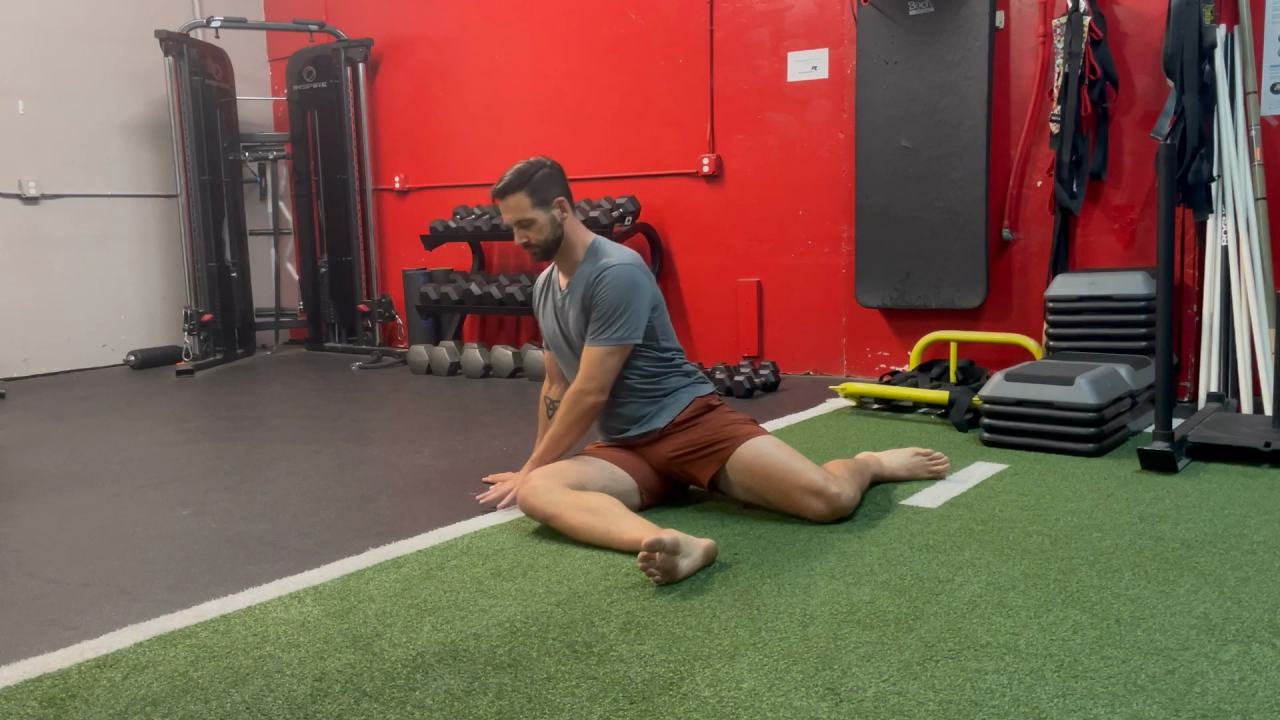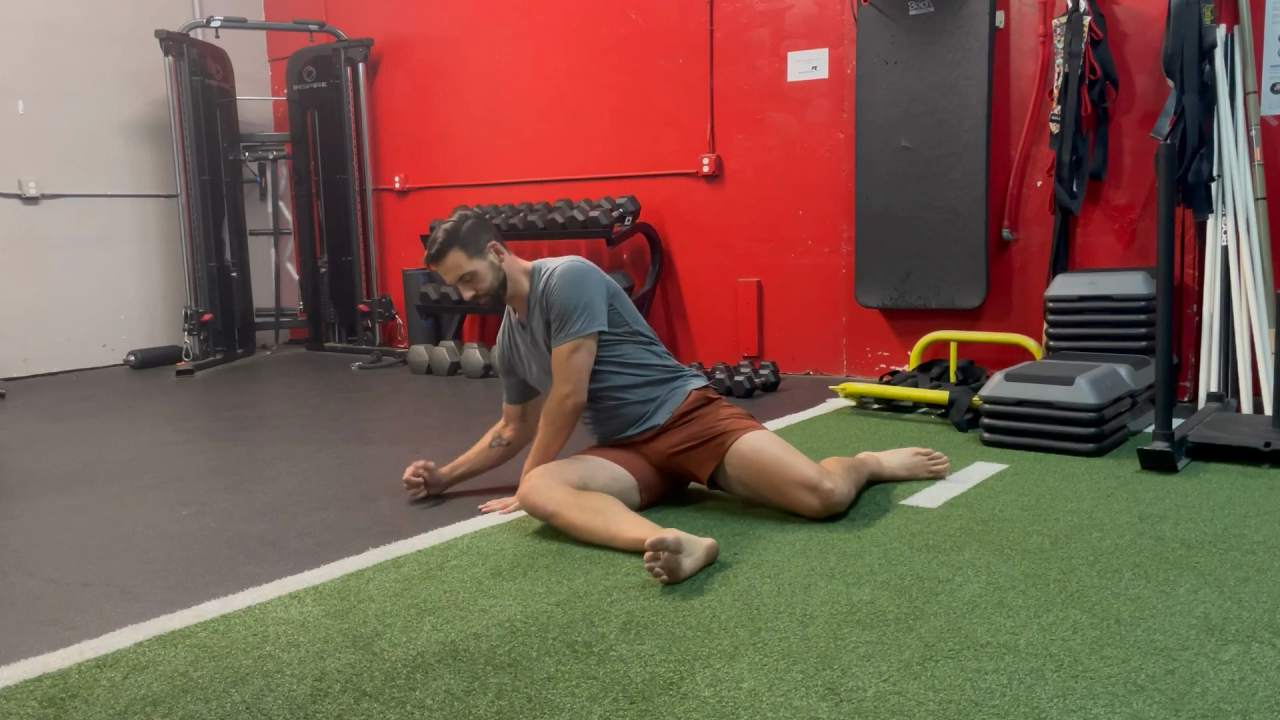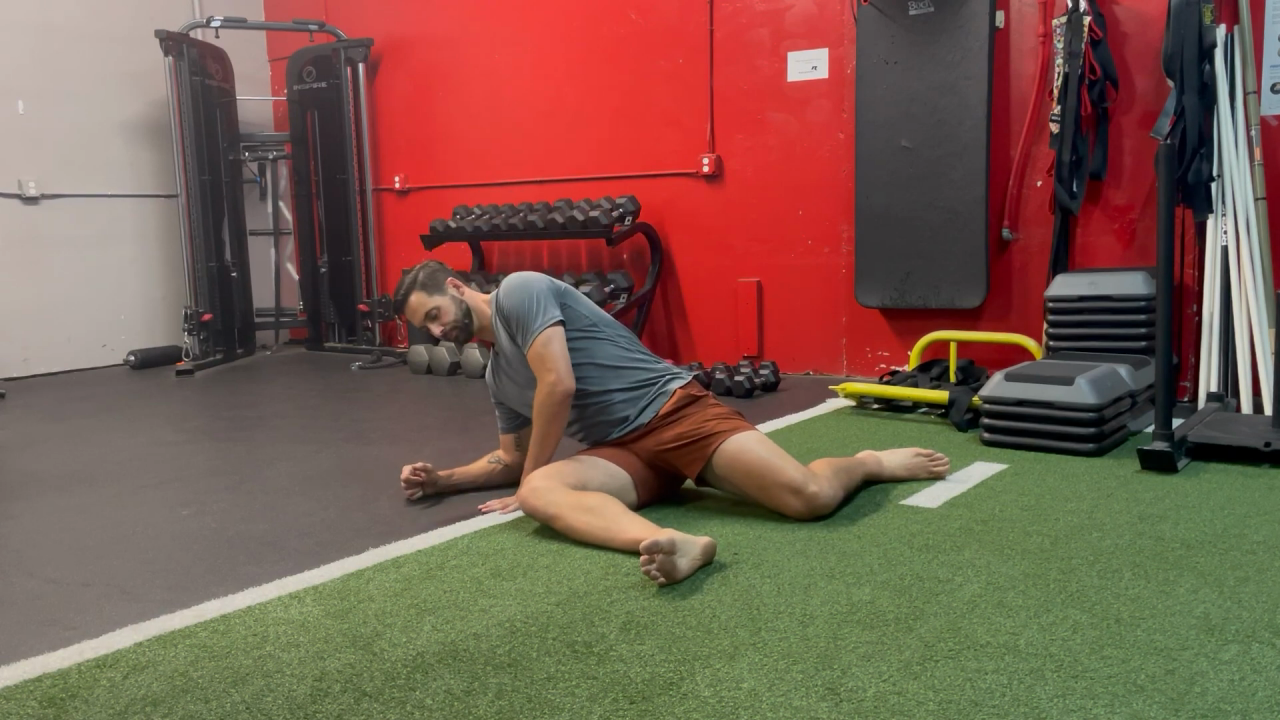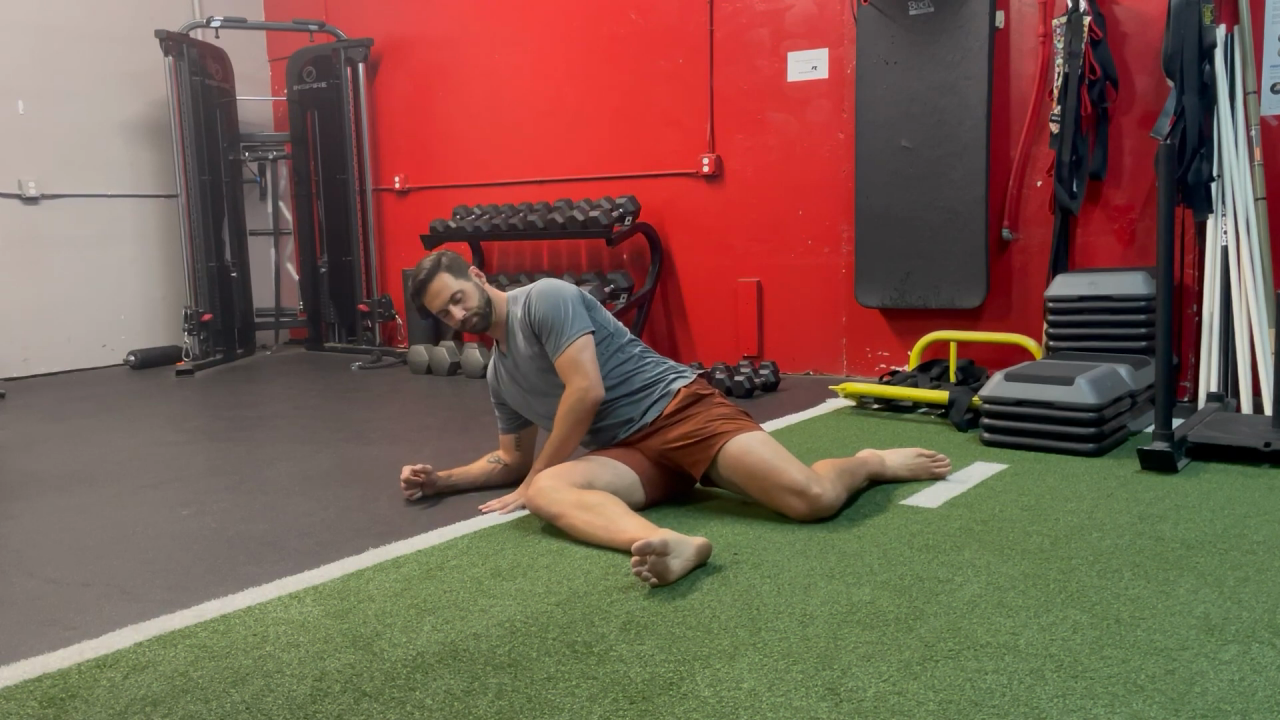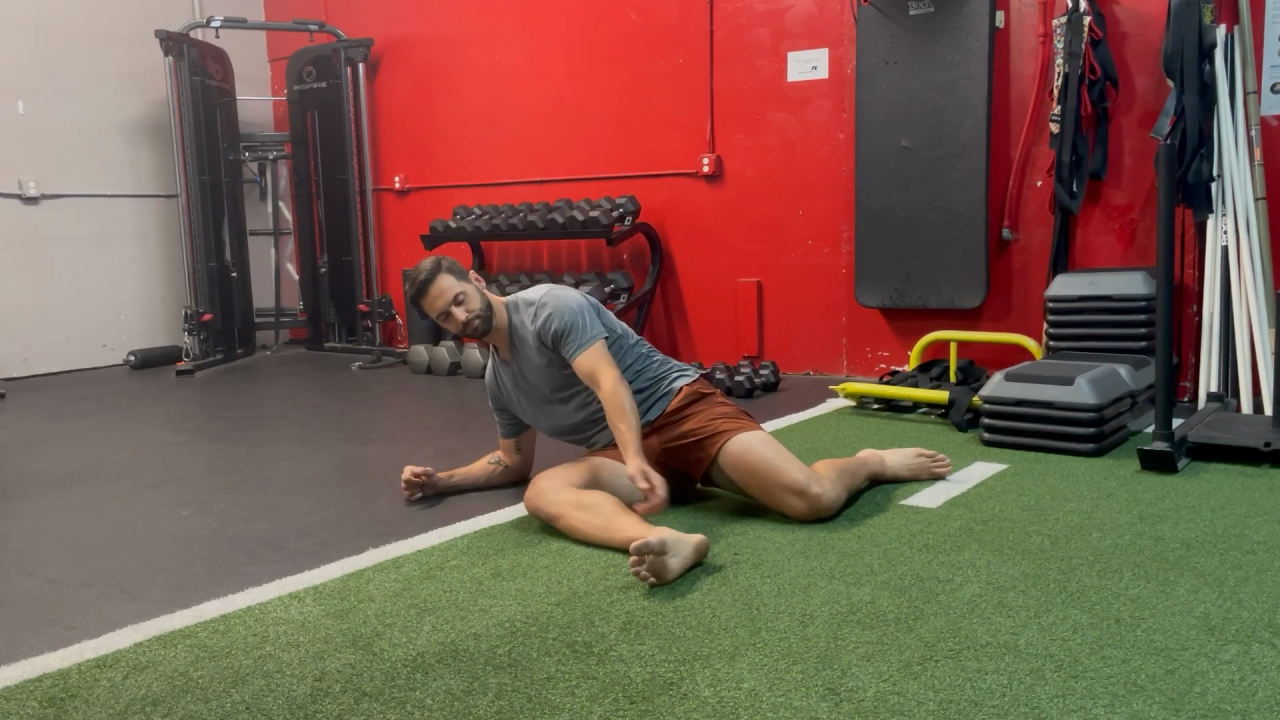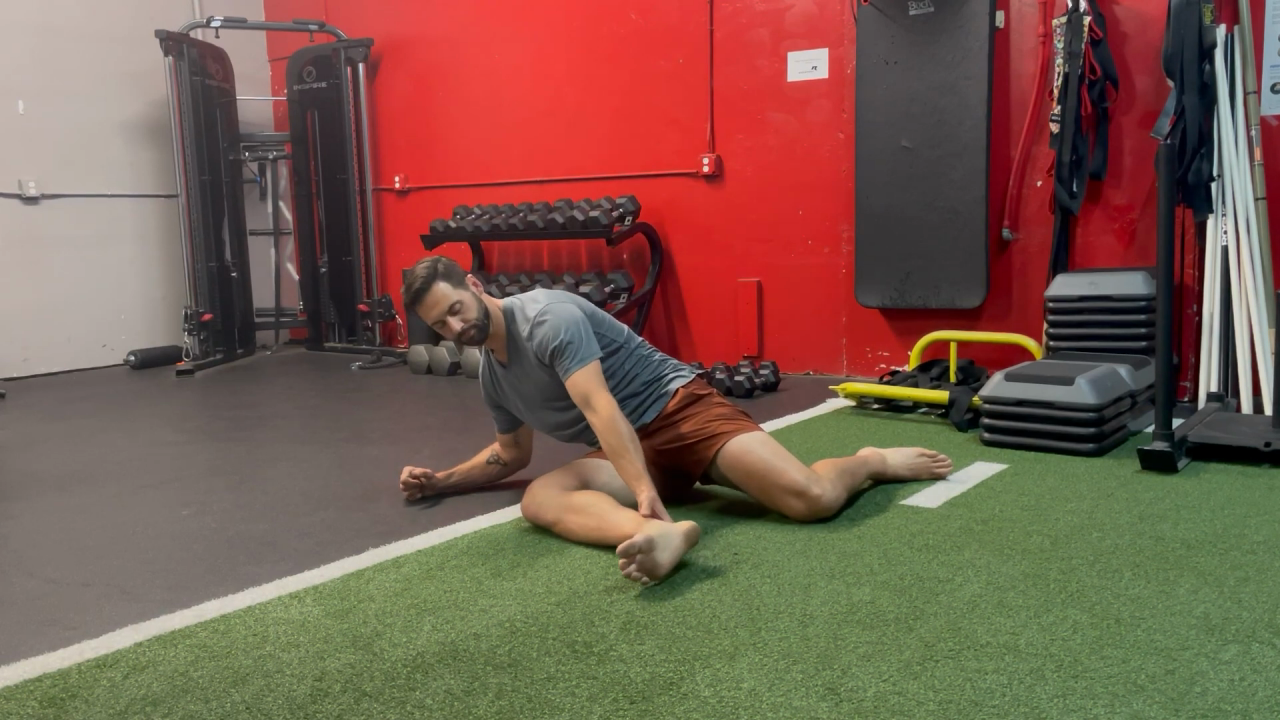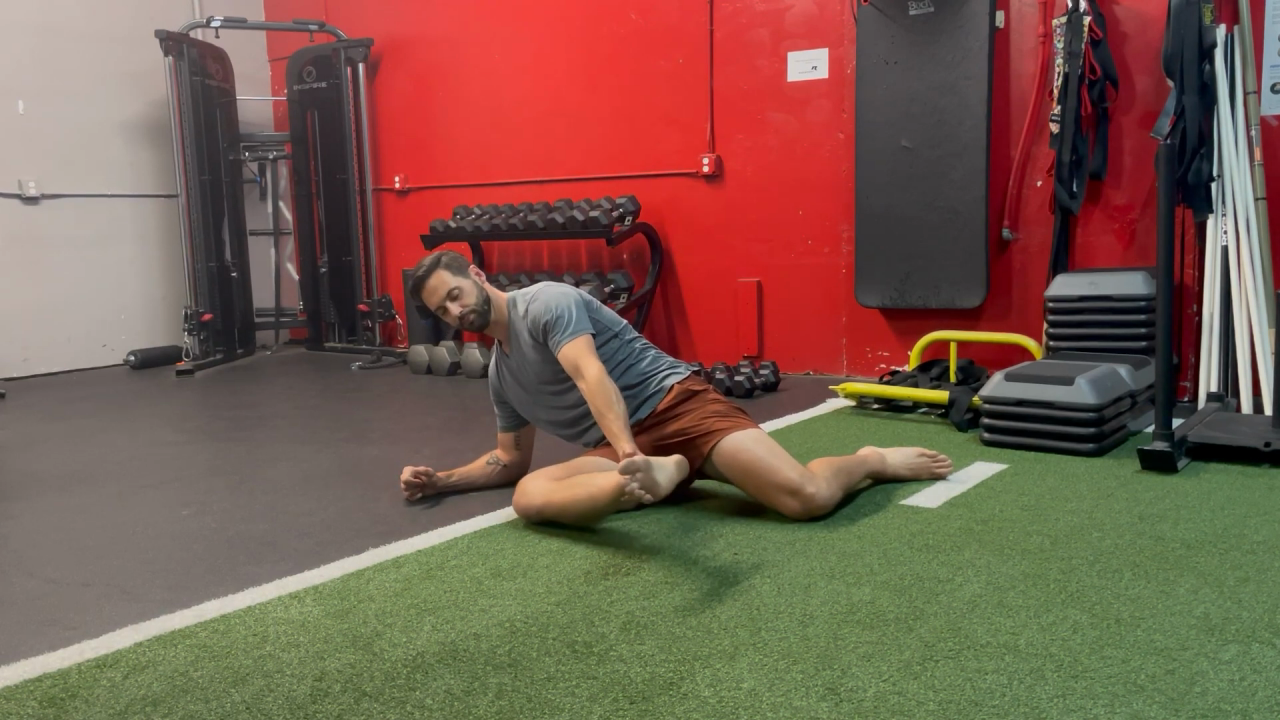
dt=0.7s
person 1, frame 1
left shoulder: (618, 273)
right shoulder: (544, 287)
left elbow: (591, 393)
right elbow: (556, 386)
left wrist: (533, 466)
right wrist: (530, 472)
left hip: (690, 420)
right hip: (629, 449)
left knee: (831, 498)
right knee: (535, 494)
left ankle: (874, 464)
right ankle: (672, 543)
person 1, frame 2
left shoulder: (567, 278)
right shoulder: (510, 337)
left elbow: (568, 398)
right elbow: (513, 430)
left wrist: (526, 476)
right wrist: (445, 476)
left hip: (685, 415)
right hip: (626, 448)
left knee: (824, 494)
right knee: (540, 492)
left ankle: (870, 464)
right ankle: (675, 542)
person 1, frame 3
left shoulder: (518, 290)
right shoulder: (498, 374)
left elbow: (558, 384)
right elbow: (512, 458)
left wrist: (528, 479)
right wrist: (443, 479)
left hip: (674, 409)
right hip: (623, 449)
left knee: (810, 496)
right knee: (540, 493)
left ankle: (869, 464)
right ankle: (672, 544)
person 1, frame 4
left shoulder: (545, 299)
right shoulder: (499, 375)
left elbow: (586, 392)
right elbow: (511, 459)
left wrist: (532, 478)
right wrist: (440, 480)
left hip: (679, 409)
right hip: (629, 451)
left knee: (814, 498)
right knee: (547, 492)
left ankle: (873, 463)
right ankle: (665, 544)
person 1, frame 5
left shoulder: (550, 307)
right shoulder: (497, 379)
left elbow: (610, 384)
right elbow: (514, 461)
left wrist: (636, 462)
right wrist: (441, 480)
left hip: (679, 407)
right hip: (622, 448)
left knee: (813, 497)
right knee: (542, 492)
left ankle: (873, 463)
right ankle: (667, 541)
person 1, frame 6
left shoulder: (548, 317)
right shoulder: (491, 375)
left elbow: (602, 409)
right elbow: (512, 454)
left wrist: (646, 496)
right wrist: (438, 481)
left hip: (678, 408)
right hip: (626, 448)
left knee: (813, 497)
right knee: (539, 499)
left ankle: (872, 463)
right ankle: (662, 536)
person 1, frame 7
left shoulder: (547, 303)
right shoulder: (500, 373)
left elbow: (593, 377)
right elbow: (511, 459)
left wrist: (628, 449)
right wrist: (440, 480)
left hip: (675, 405)
right hip: (621, 448)
left knee: (807, 496)
right knee: (528, 494)
left ankle: (873, 460)
